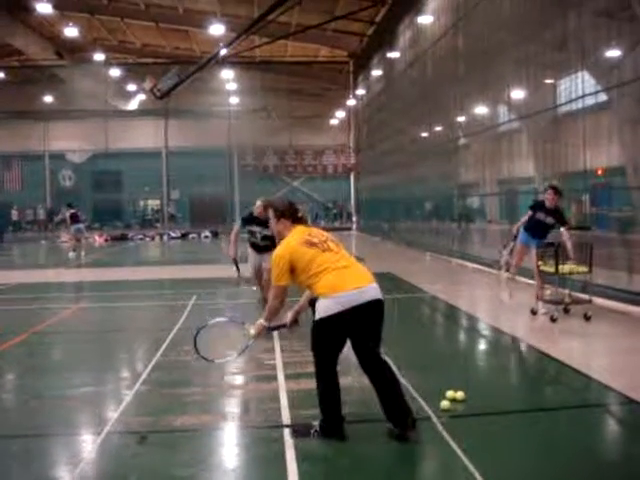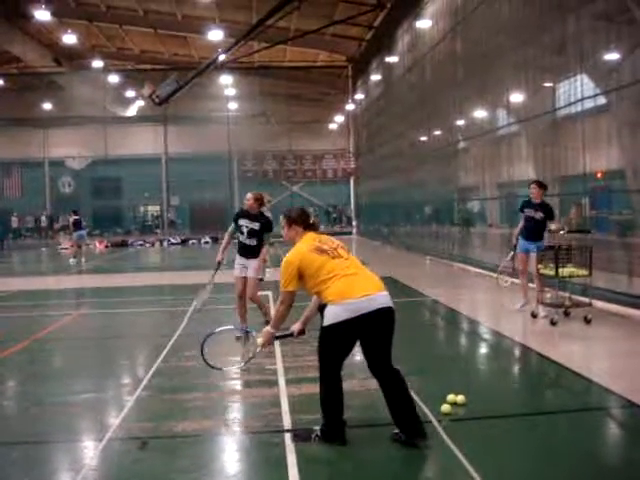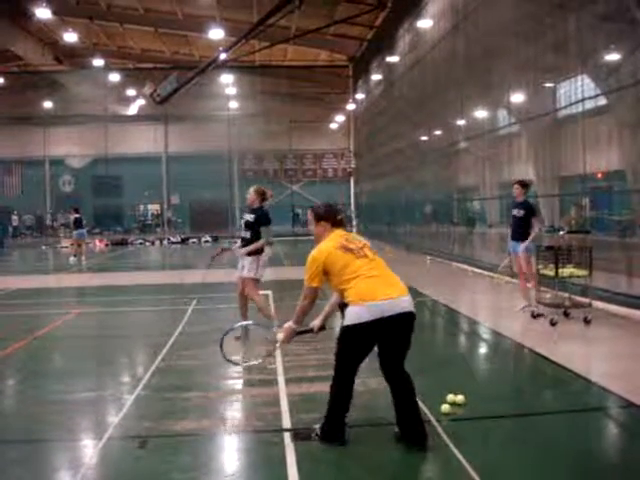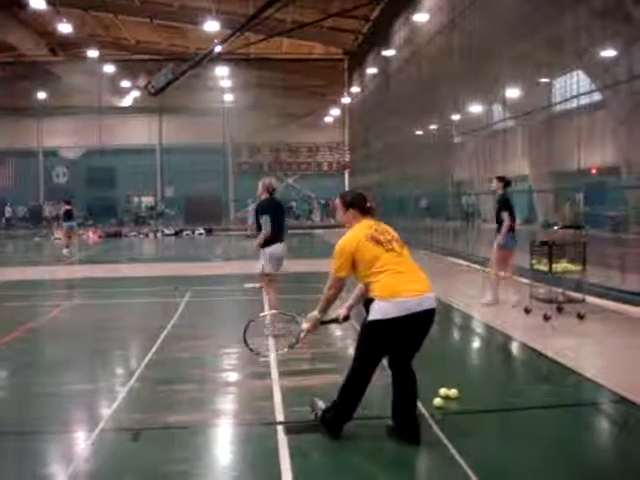
dt=0.4s
person 1, frame 1
left shoulder: (284, 251)
right shoulder: (318, 234)
left elbow: (277, 299)
left wrist: (264, 323)
right wrist: (296, 312)
left hip: (336, 303)
right hip: (370, 295)
left knee: (325, 366)
right knee: (372, 360)
left ankle: (331, 427)
right ankle: (403, 423)
person 1, frame 2
left shoulder: (294, 257)
right shoulder: (329, 242)
left elbow: (285, 304)
left wrist: (271, 330)
right wrist: (303, 322)
left hip: (345, 311)
right hip: (381, 303)
left knee: (329, 372)
right knee: (384, 369)
left ankle: (332, 431)
right ankle: (412, 431)
person 1, frame 3
left shoulder: (320, 253)
right shoulder: (356, 240)
left elbow: (308, 299)
left wrist: (292, 326)
right wrist: (323, 318)
left hip: (367, 312)
right hip: (402, 306)
left knee: (344, 373)
right knee: (395, 370)
left ankle: (332, 431)
right ankle: (414, 433)
person 1, frame 4
left shoulder: (348, 242)
right shoulder: (385, 230)
left elbow: (334, 288)
left wrist: (317, 314)
right wrist: (349, 306)
left hip: (392, 307)
right hip: (425, 302)
left knee: (362, 367)
right knee: (402, 365)
left ankle: (333, 420)
right ankle: (407, 428)
person 2, frame 1
right shoulder: (248, 217)
right elbow: (236, 231)
right wrist: (233, 248)
left hip: (269, 253)
right hip: (254, 251)
left knee: (266, 283)
right knee: (258, 280)
right ankle: (264, 297)
person 2, frame 2
left shoulder: (265, 221)
right shoulder: (240, 214)
left elbow: (266, 244)
right elbow: (230, 233)
left wrist: (261, 260)
right wrist: (221, 252)
left hip: (255, 260)
right hip: (240, 258)
left knee: (251, 295)
right knee: (239, 294)
left ankle: (268, 317)
right ankle: (243, 326)
person 2, frame 3
left shoulder: (262, 214)
right shoulder: (249, 211)
left elbow: (265, 240)
left wrist: (247, 249)
right wrist: (236, 248)
left hip: (255, 257)
right hip: (246, 257)
left knee: (251, 294)
right knee: (241, 293)
person 2, frame 4
left shoulder: (262, 205)
right shoulder: (279, 204)
left elbow: (266, 230)
right elbow: (284, 228)
left wrist: (257, 244)
left hip: (269, 249)
right hip: (280, 247)
left knee: (268, 287)
right knee: (270, 285)
person 3, frame 1
left shoulder: (559, 215)
right shoulder: (538, 204)
left elbow: (565, 235)
left wrist: (571, 254)
right wrist: (517, 226)
left hip: (539, 240)
right hip: (525, 234)
left knee: (537, 270)
right knee: (515, 263)
left ankle: (539, 300)
person 3, frame 2
left shoulder: (547, 208)
right shoulder: (525, 204)
left elbow: (551, 225)
left wrist: (553, 227)
right wrist: (515, 235)
left hip: (536, 243)
right hip: (523, 240)
left knee: (536, 274)
right knee: (521, 271)
left ankle: (540, 302)
right ankle: (525, 299)
person 3, frame 3
left shoulder: (529, 206)
right shoulder: (514, 204)
left elbow: (536, 227)
left wrist: (528, 242)
right wrist: (509, 239)
left hip: (524, 243)
right hip: (513, 242)
left knee: (527, 273)
right knee: (519, 274)
right ankle: (527, 301)
person 3, frame 4
left shoulder: (502, 199)
right shoulder: (504, 198)
left elbow: (507, 221)
left wrist: (500, 238)
left hip: (505, 236)
right hip: (511, 236)
left knee: (494, 267)
right knee: (507, 268)
left ankle: (492, 296)
right ankle: (514, 296)
